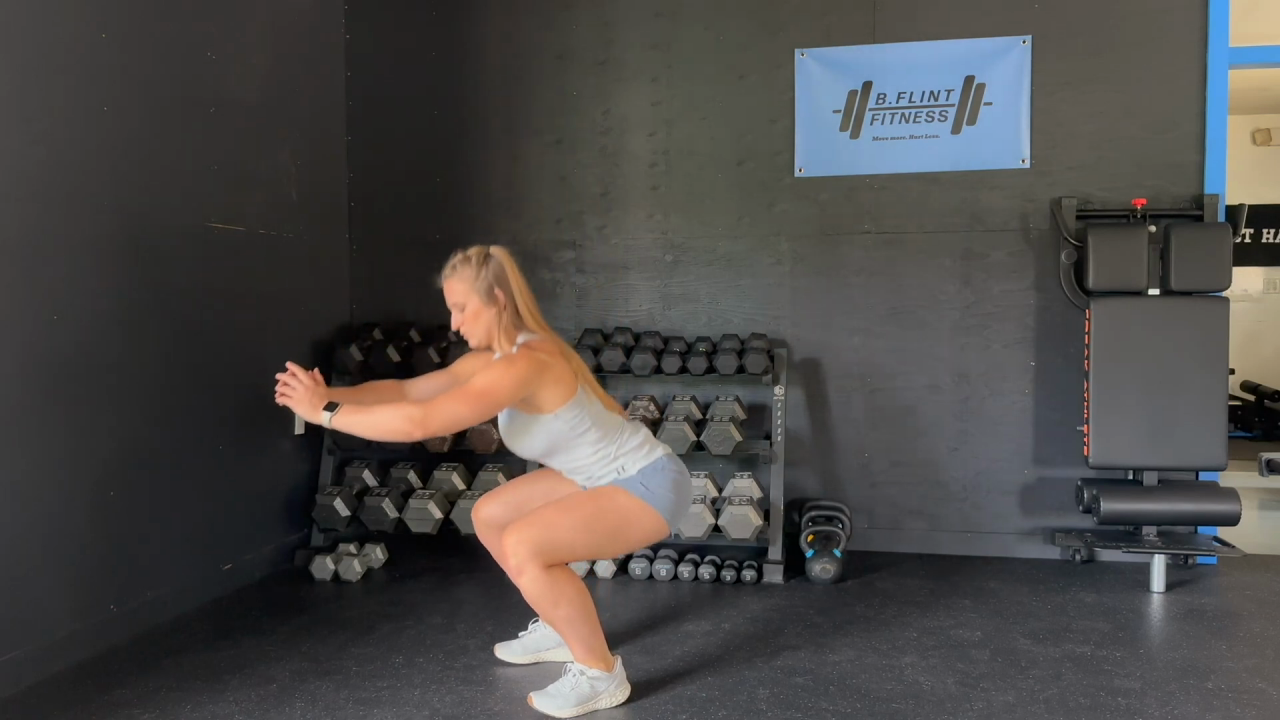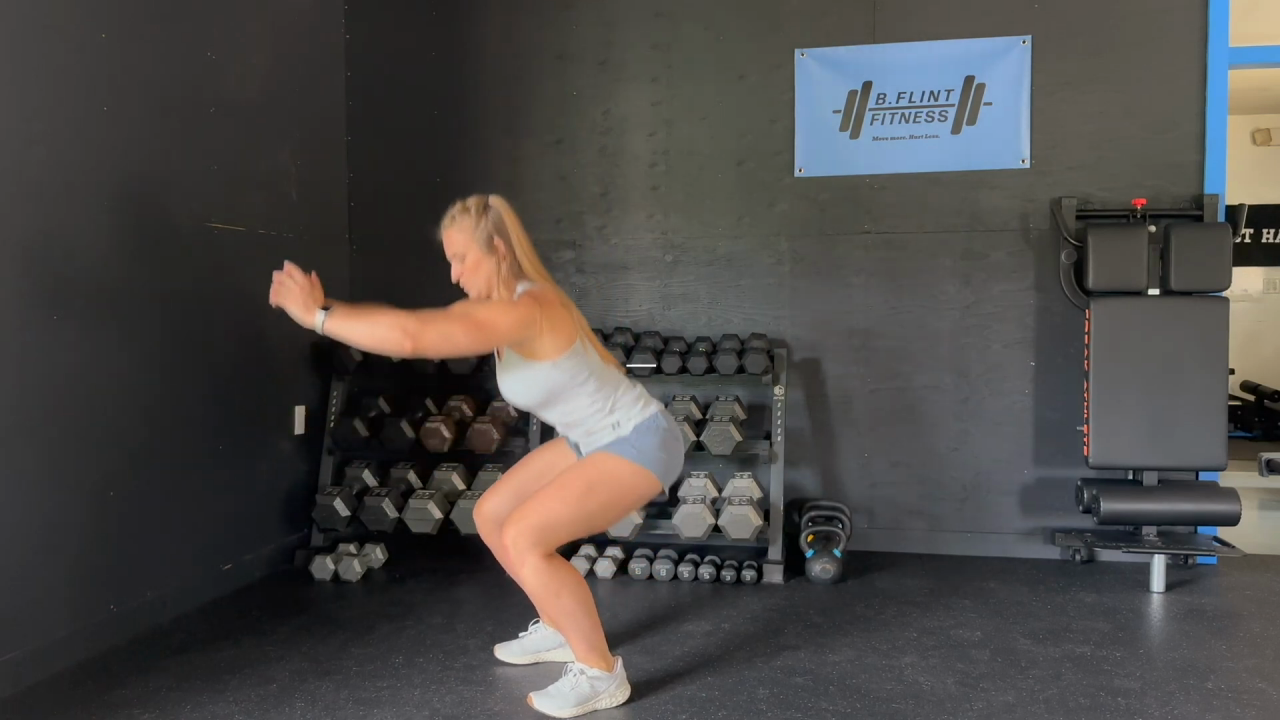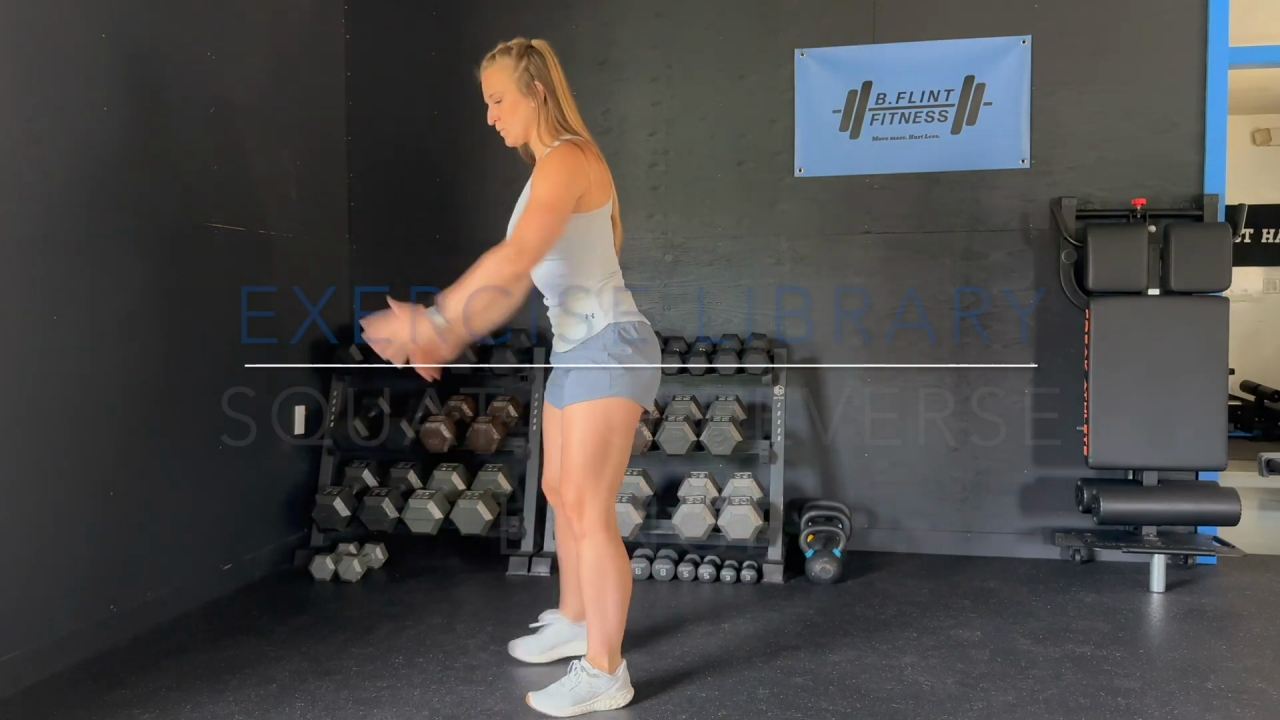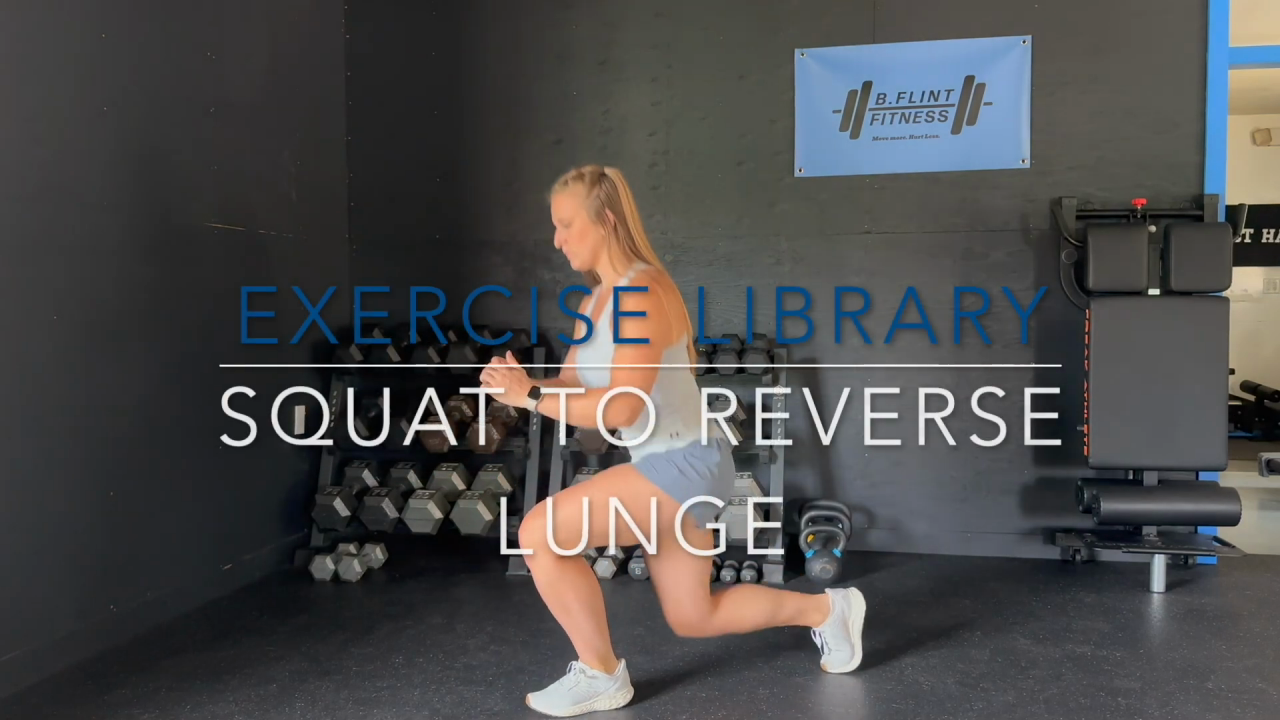
dt=0.7s
person 1, frame 1
left shoulder: (524, 366)
right shoulder: (494, 359)
left elbow: (422, 420)
right elbow: (407, 391)
left wrist: (326, 413)
right wrist: (332, 395)
left hip: (651, 489)
right hip: (616, 479)
left knee: (522, 545)
right knee: (490, 517)
left ankle: (600, 672)
right ankle: (562, 627)
person 1, frame 2
left shoulder: (526, 311)
right shoulder: (499, 308)
left elbow: (412, 339)
right elbow: (412, 322)
left wrist: (318, 316)
right wrist: (324, 310)
left hip: (641, 443)
right hip: (602, 439)
left knee: (523, 540)
right knee: (492, 515)
left ankle: (599, 673)
right ankle: (561, 627)
person 1, frame 3
left shoulder: (568, 160)
right shoulder: (549, 166)
left elbow: (512, 261)
right elbow: (512, 278)
left wrist: (428, 322)
right wrist: (448, 335)
left hip: (611, 351)
right hip: (581, 353)
left knee: (585, 514)
right knee: (561, 495)
right ankle: (571, 618)
person 1, frame 4
left shoulder: (643, 293)
right shoulder: (599, 298)
left elbow: (623, 403)
right elbow: (573, 386)
left wrist: (530, 396)
right wrist: (523, 384)
left hip: (685, 466)
right hip: (668, 465)
left knee: (539, 534)
right knee: (693, 618)
left ankle: (600, 674)
right ankle: (827, 611)
